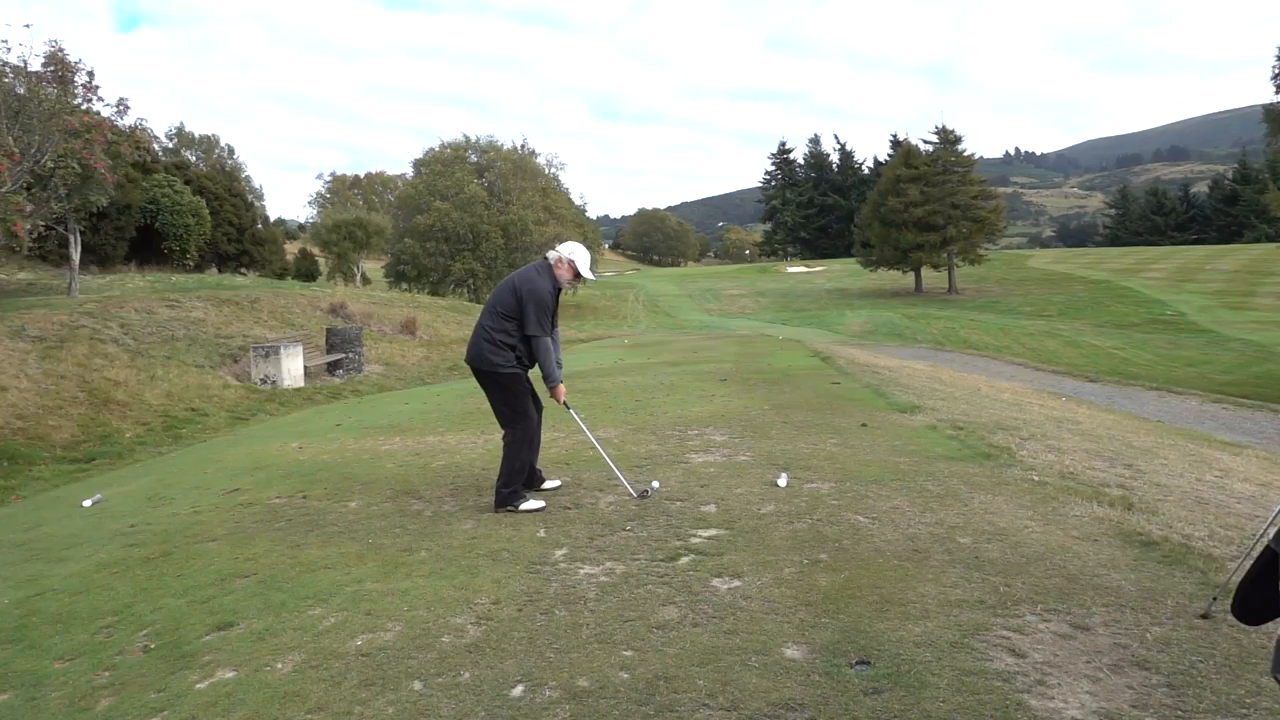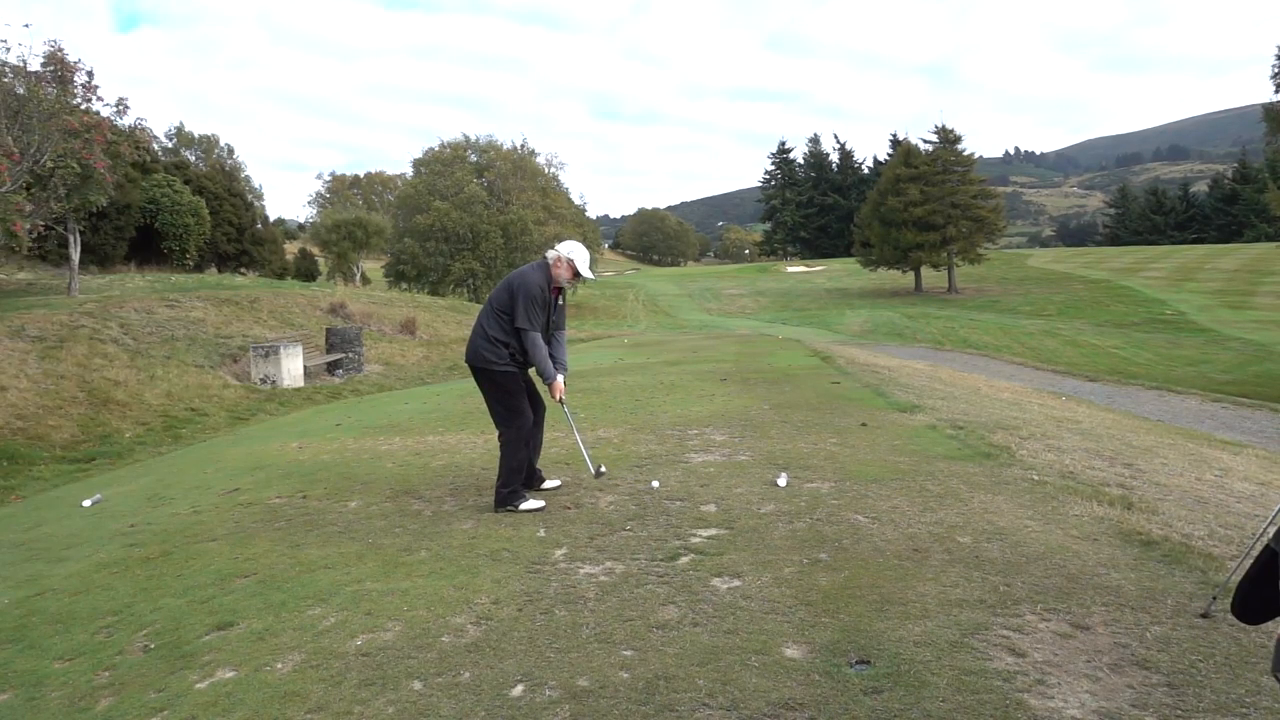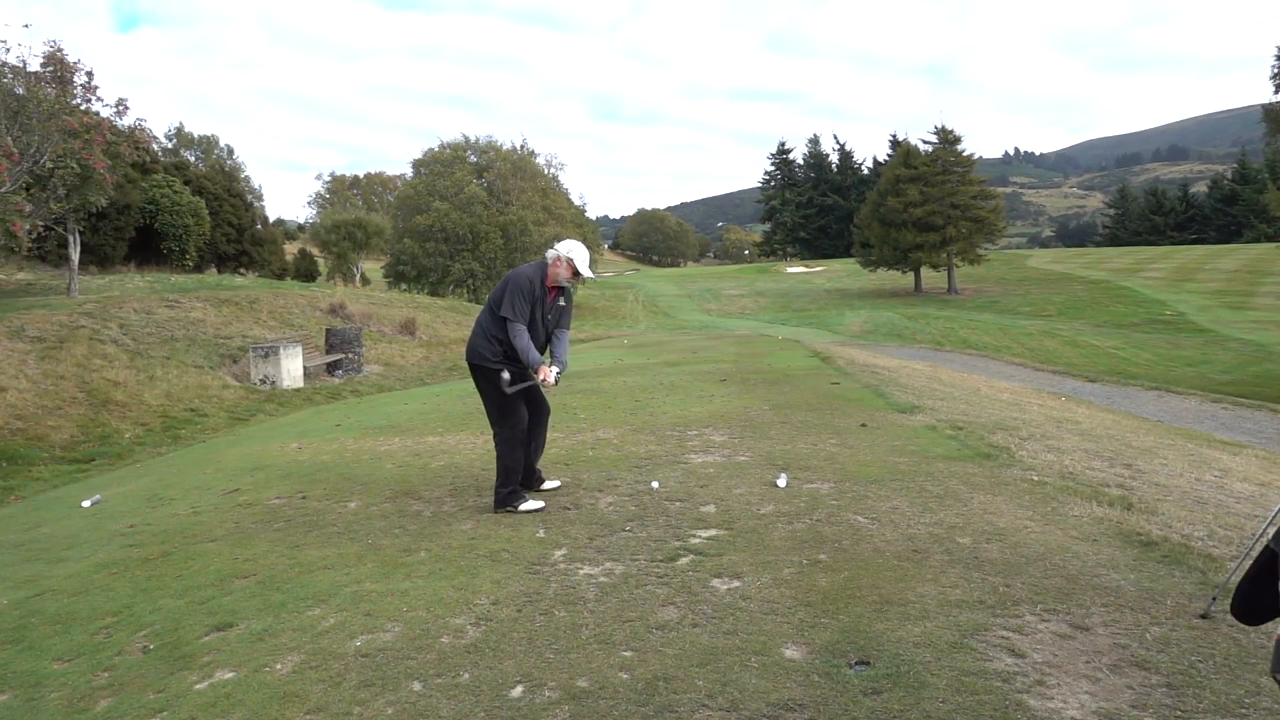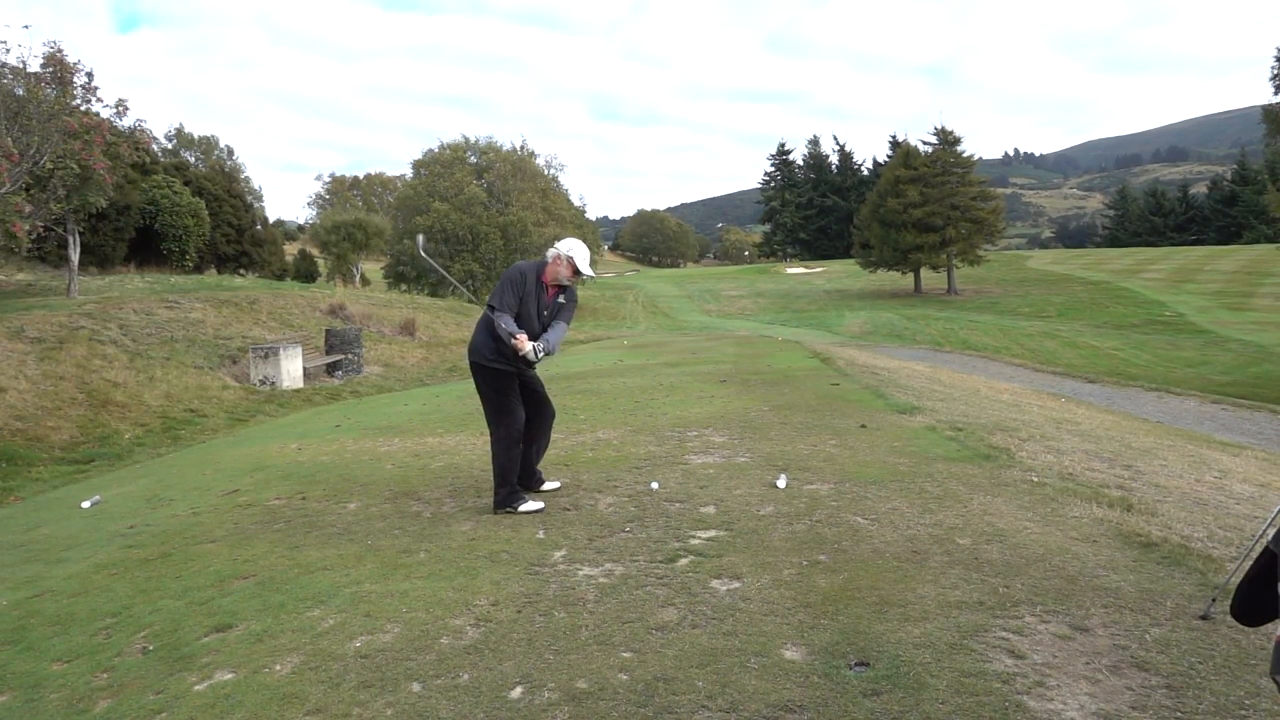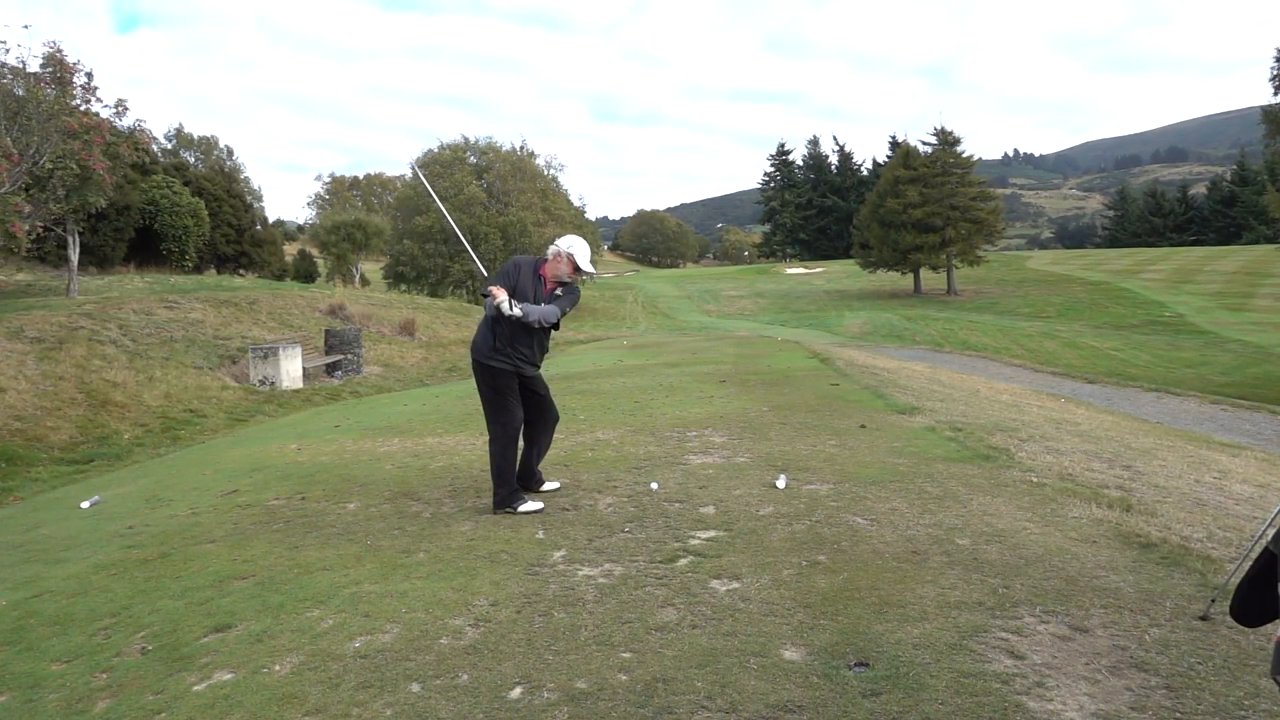
dt=1s
person 1, frame 1
left shoulder: (547, 281)
right shoulder: (538, 285)
left elbow: (551, 332)
right elbow: (540, 340)
left wrist: (556, 374)
right wrist: (554, 382)
left hip: (502, 357)
right hip: (495, 358)
left knee: (532, 412)
right knee: (522, 422)
left ankle: (529, 477)
right ankle: (508, 495)
person 1, frame 2
left shoulder: (555, 286)
right shoulder: (531, 283)
left elbow: (557, 332)
right elbow: (531, 336)
left wrist: (560, 373)
right wrist: (550, 379)
left hip: (509, 358)
right hip: (492, 357)
left knee: (534, 411)
right knee: (518, 422)
left ankle: (529, 477)
right ankle: (508, 495)
person 1, frame 3
left shoulder: (563, 291)
right shoulder: (524, 278)
left elbow: (561, 332)
right elbow: (516, 329)
left wrist: (556, 366)
right wrist: (538, 365)
left hip: (515, 360)
right hip: (491, 357)
left knee: (538, 412)
right knee: (513, 421)
left ankle: (528, 477)
right ankle: (507, 496)
person 1, frame 4
left shoulder: (568, 294)
right shoulder: (521, 273)
left elbow: (559, 328)
right elbow: (501, 316)
left wrist: (538, 347)
right wrist: (518, 337)
left hip: (521, 363)
right hip: (492, 357)
left knee: (542, 414)
right knee: (510, 423)
left ankle: (528, 477)
right ankle: (507, 496)
person 1, frame 5
left shoulder: (570, 291)
right shoulder: (519, 267)
left elbow: (549, 315)
right elbow: (490, 305)
left wrist: (515, 307)
right wrist: (498, 303)
left hip: (527, 364)
right hip: (494, 357)
left knee: (545, 417)
right knee: (508, 423)
left ankle: (528, 478)
right ankle: (506, 496)
